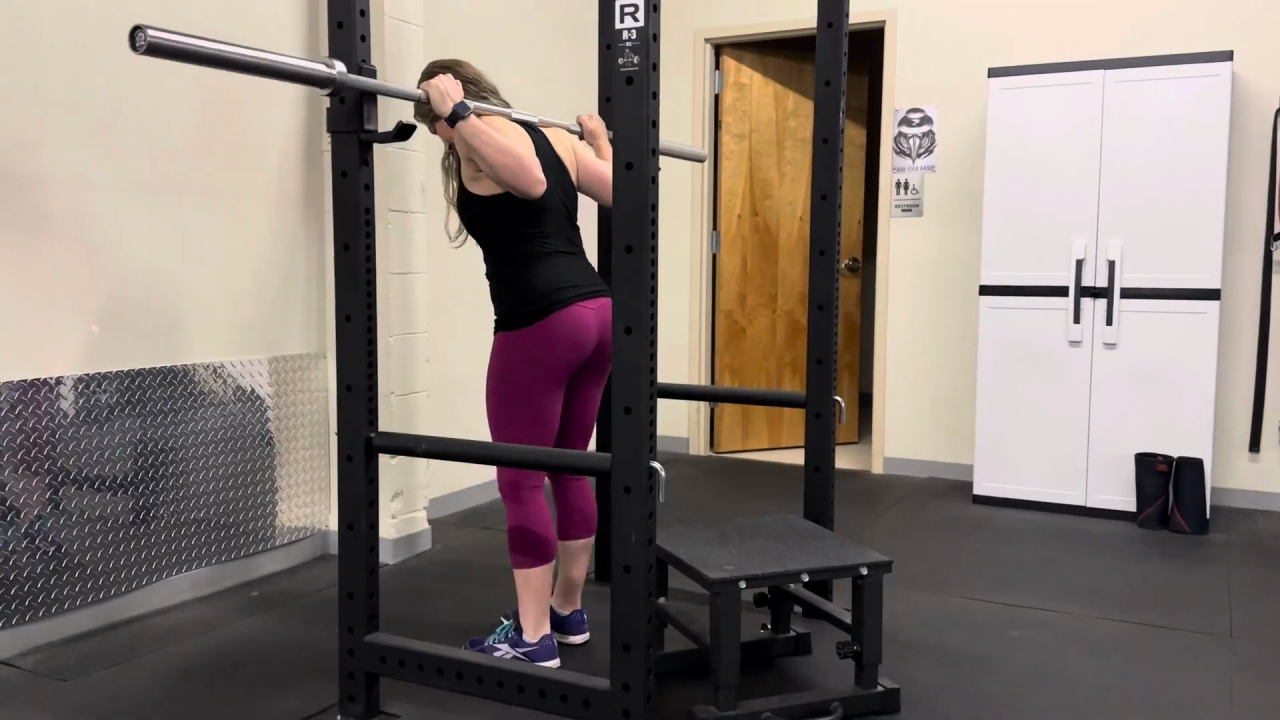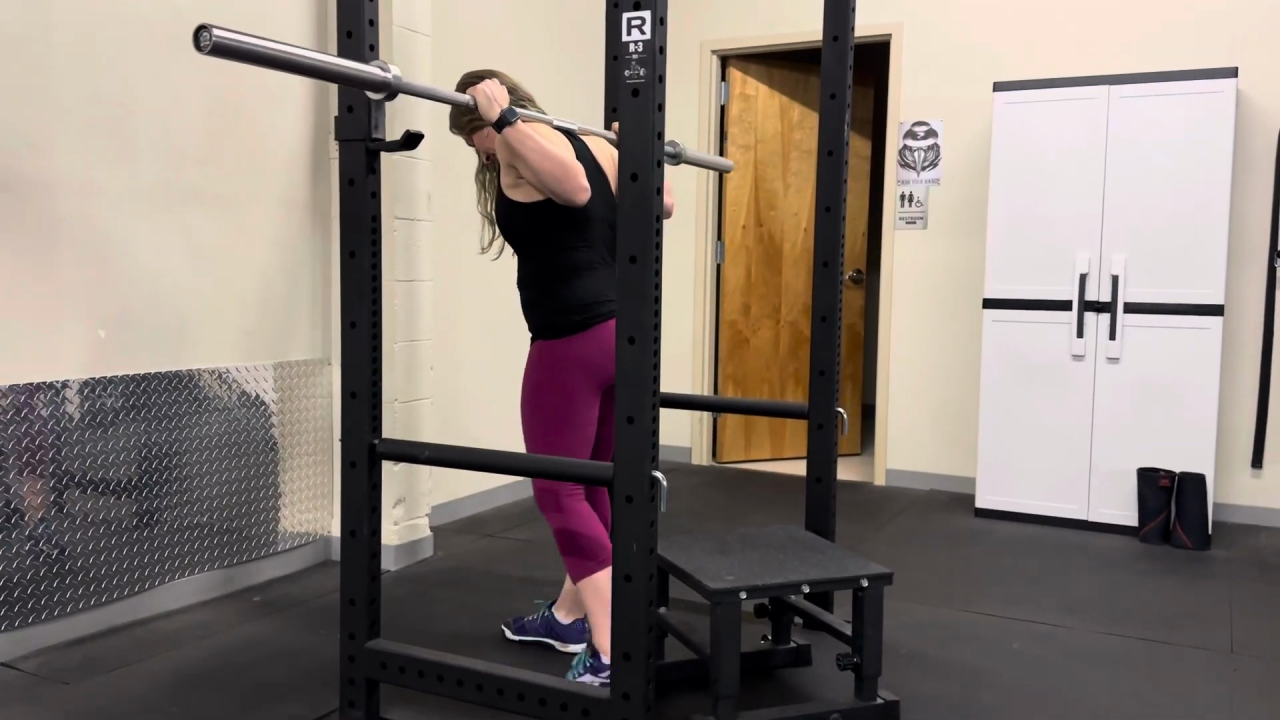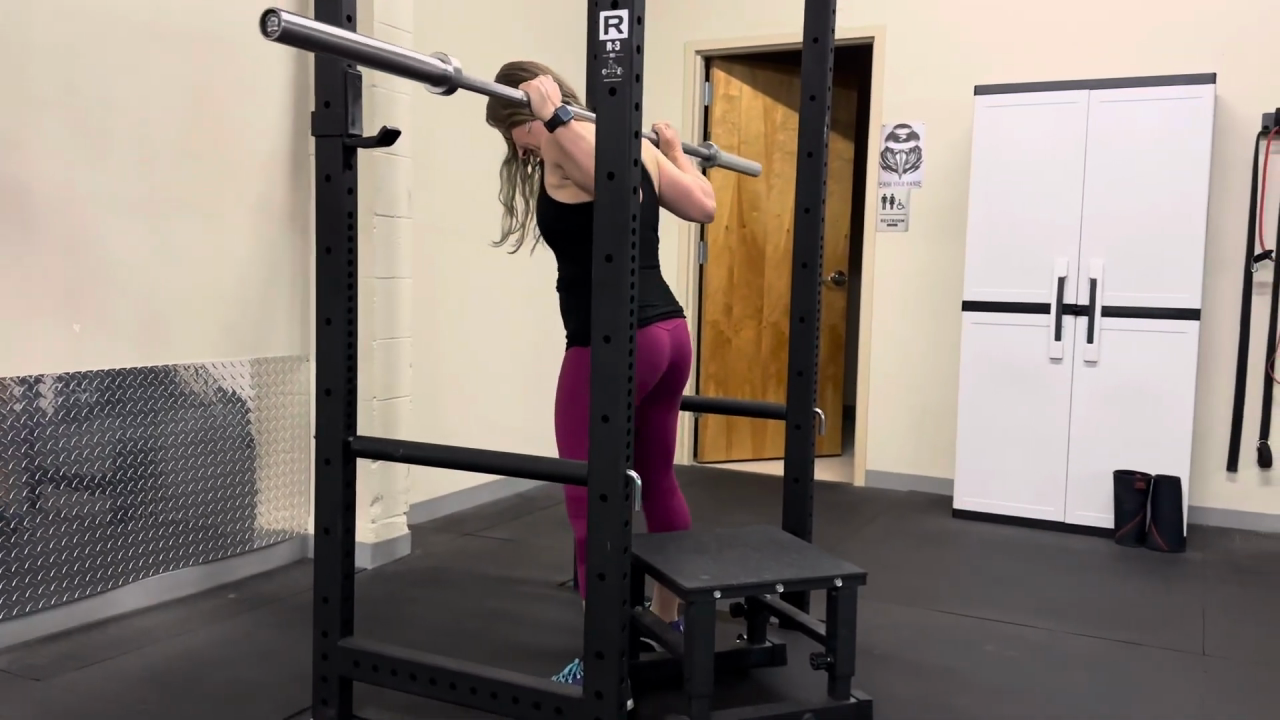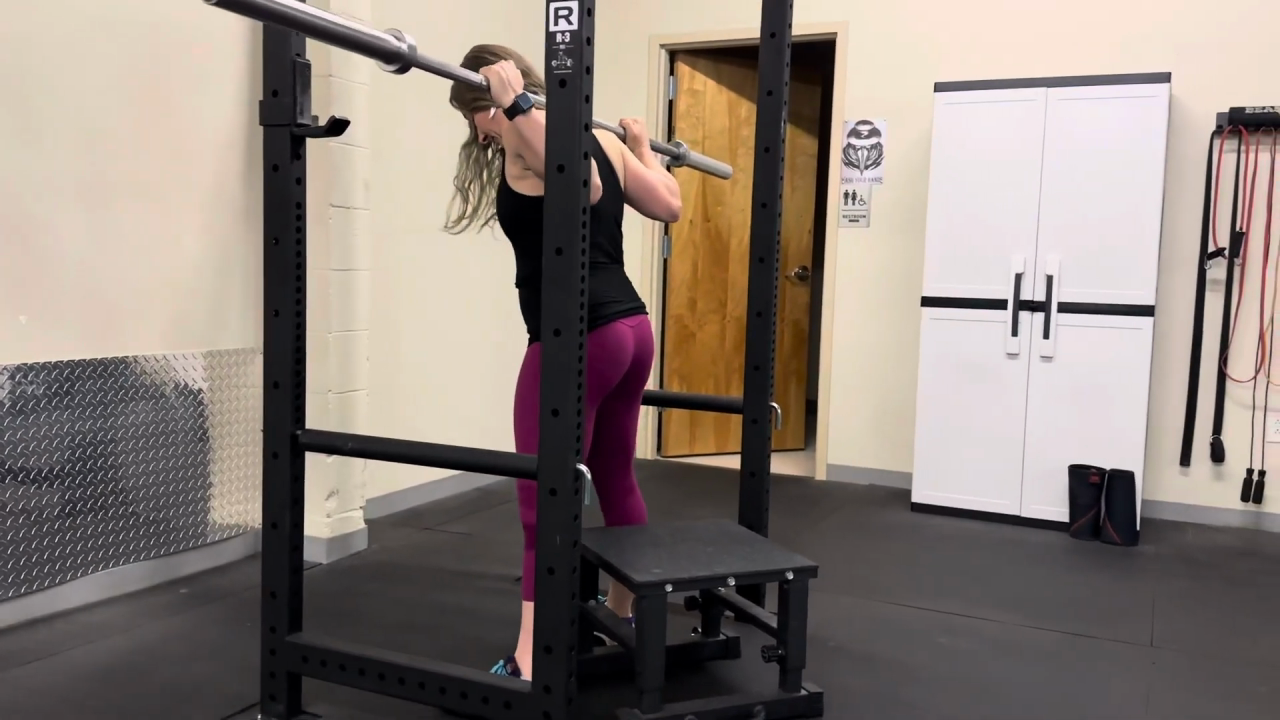
dt=1s
person 1, frame 1
left shoulder: (479, 134)
right shoulder: (555, 136)
left elbow: (529, 181)
right elbow: (623, 194)
left wrist: (456, 113)
right wrist: (599, 141)
left hip: (540, 327)
right hip: (596, 315)
left knee: (520, 484)
right knee: (569, 470)
left ankle: (533, 637)
right ankle: (568, 610)
person 1, frame 2
left shoulder: (520, 144)
right shoulder: (593, 144)
left elbow: (573, 188)
right elbow: (661, 204)
left wrist: (503, 119)
left hip: (573, 341)
right hip: (621, 331)
left knee: (558, 494)
right knee: (592, 485)
left ankle: (609, 657)
right ankle: (568, 616)
person 1, frame 3
left shoulder: (566, 146)
right shoulder: (636, 144)
right elbow: (703, 204)
left wrist: (555, 118)
right wrist: (675, 151)
right hip: (669, 335)
left knee: (592, 506)
right knee: (657, 484)
right ankle: (671, 614)
person 1, frame 4
left shoulder: (527, 141)
right shoulder: (602, 139)
left elbow: (581, 183)
right elbow: (669, 204)
left wrist: (516, 104)
right wrist: (642, 147)
left hip: (575, 342)
right hip: (631, 331)
left knee: (544, 502)
right knee: (617, 482)
left ankle: (530, 664)
right ankle: (624, 610)
